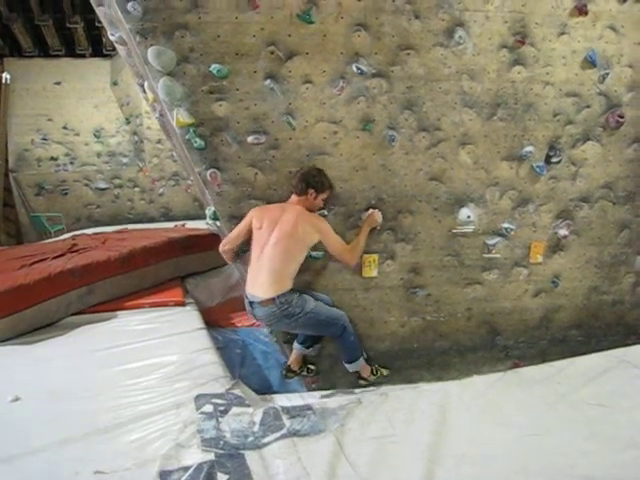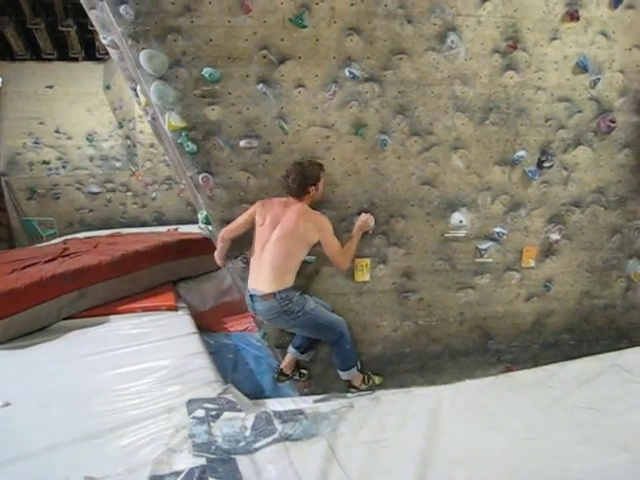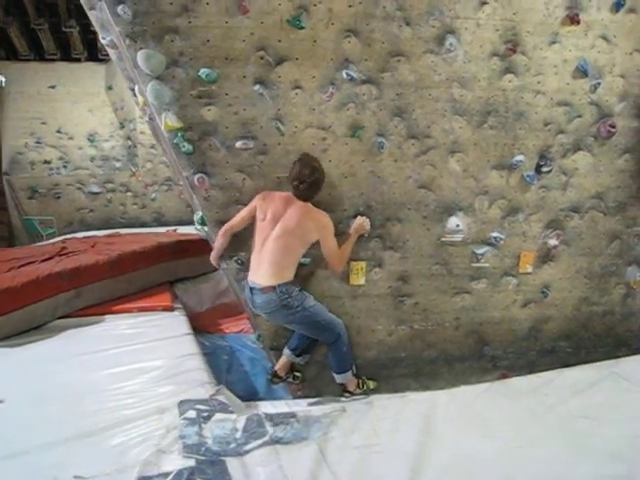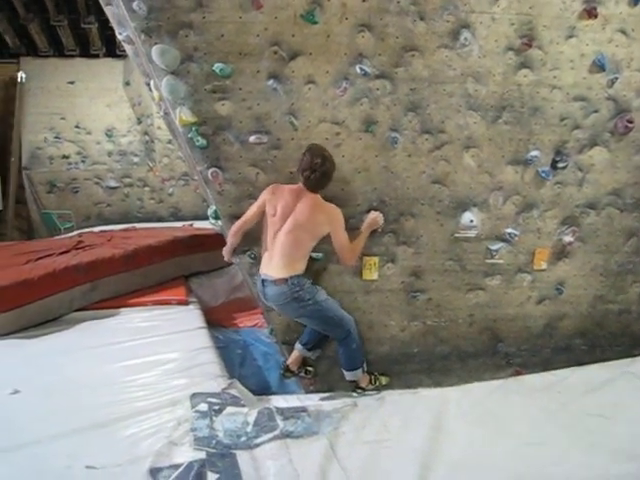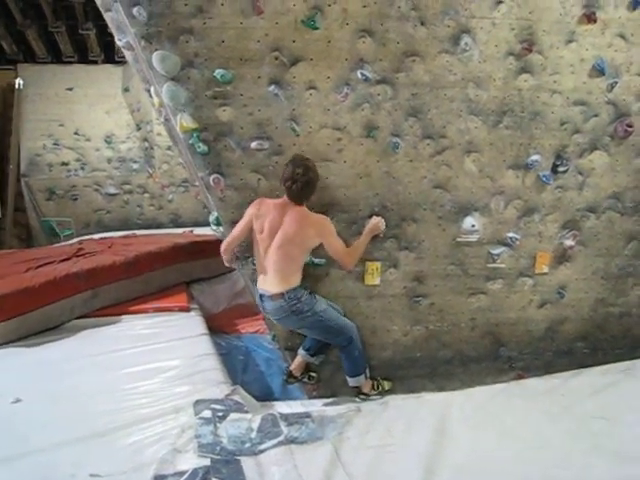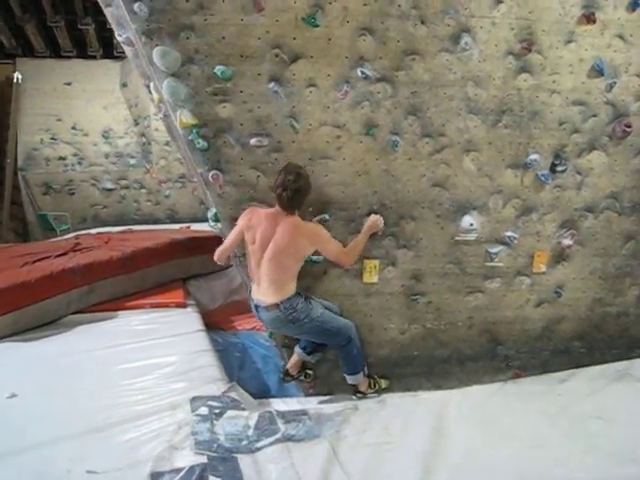
dt=0.5s
person 1, frame 1
left shoulder: (259, 212)
right shoulder: (314, 222)
left elbow: (225, 247)
right elbow: (350, 258)
left wrist: (233, 260)
right wrist: (367, 226)
left hip: (252, 304)
right hip: (276, 307)
left knee: (323, 305)
right knee: (340, 322)
left ankle: (295, 362)
right ankle: (364, 371)
person 1, frame 2
left shoulder: (264, 206)
right shoulder: (316, 221)
left elbow: (224, 236)
right elbow: (342, 262)
left wrist: (220, 258)
right wrist: (358, 231)
left hip: (253, 298)
right hip: (277, 302)
left knee: (321, 313)
right knee: (338, 329)
left ankle: (288, 366)
right ankle: (356, 379)
person 1, frame 3
left shoulder: (265, 199)
right shoulder: (319, 220)
left elbow: (226, 231)
right elbow: (337, 265)
left wrist: (215, 255)
right wrist: (354, 233)
left hip: (252, 293)
right hip: (277, 296)
left knee: (316, 317)
right knee: (335, 330)
left ankle: (282, 368)
right ankle: (351, 384)
person 1, frame 4
left shoulder: (273, 192)
right shoulder: (329, 213)
left elbow: (237, 229)
right elbow: (348, 258)
left wrist: (228, 250)
right wrist: (367, 228)
left hip: (264, 285)
right hip: (289, 288)
left knee: (328, 312)
right knee: (345, 327)
left ankle: (294, 362)
right ankle: (361, 380)
person 1, frame 5
left shoulder: (259, 207)
right shoulder: (317, 224)
left elbow: (226, 247)
right elbow: (348, 261)
left wrist: (229, 260)
right wrist: (369, 233)
left hip: (264, 298)
right hip: (287, 302)
left knee: (333, 317)
right knee: (347, 333)
left ankle: (297, 367)
right ankle: (364, 385)
person 1, frame 6
left shoulder: (250, 216)
right shoulder: (310, 233)
left elbow: (219, 256)
right elbow: (346, 259)
left wrist: (227, 259)
right wrist: (367, 230)
left hip: (258, 306)
right hip: (282, 312)
left knee: (331, 315)
right knee: (346, 332)
left ankle: (293, 366)
right ankle: (362, 384)
